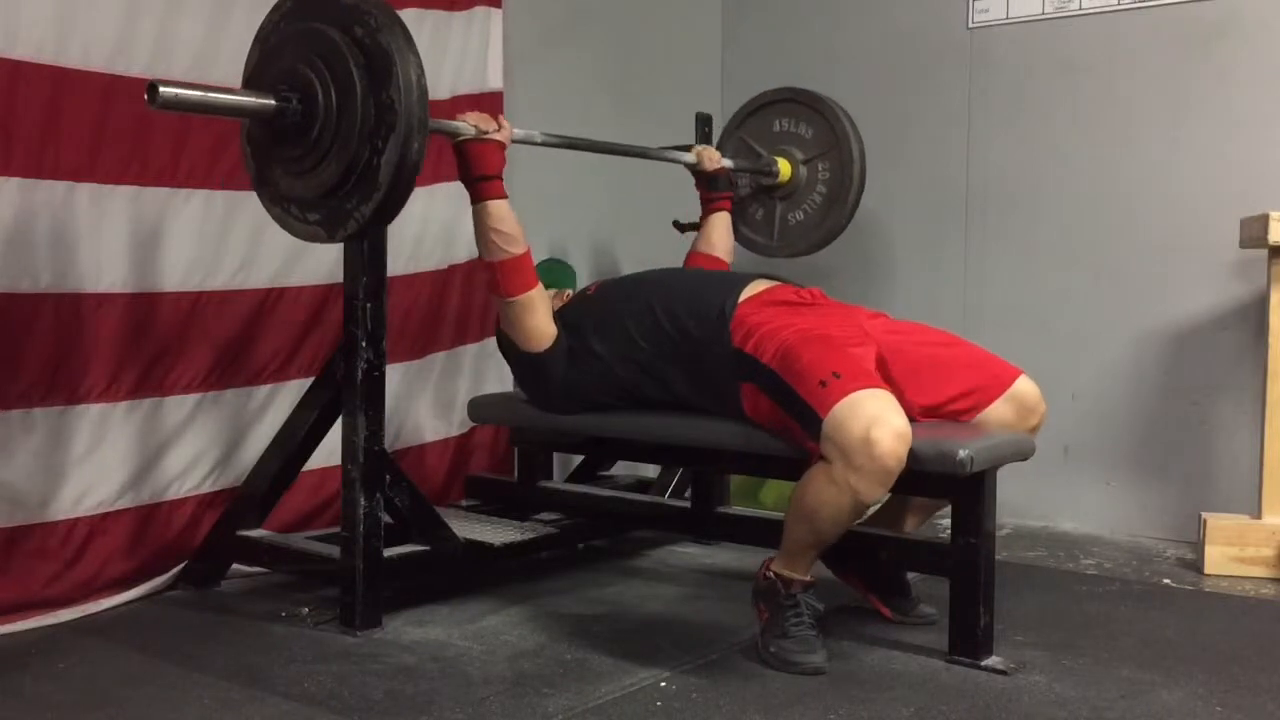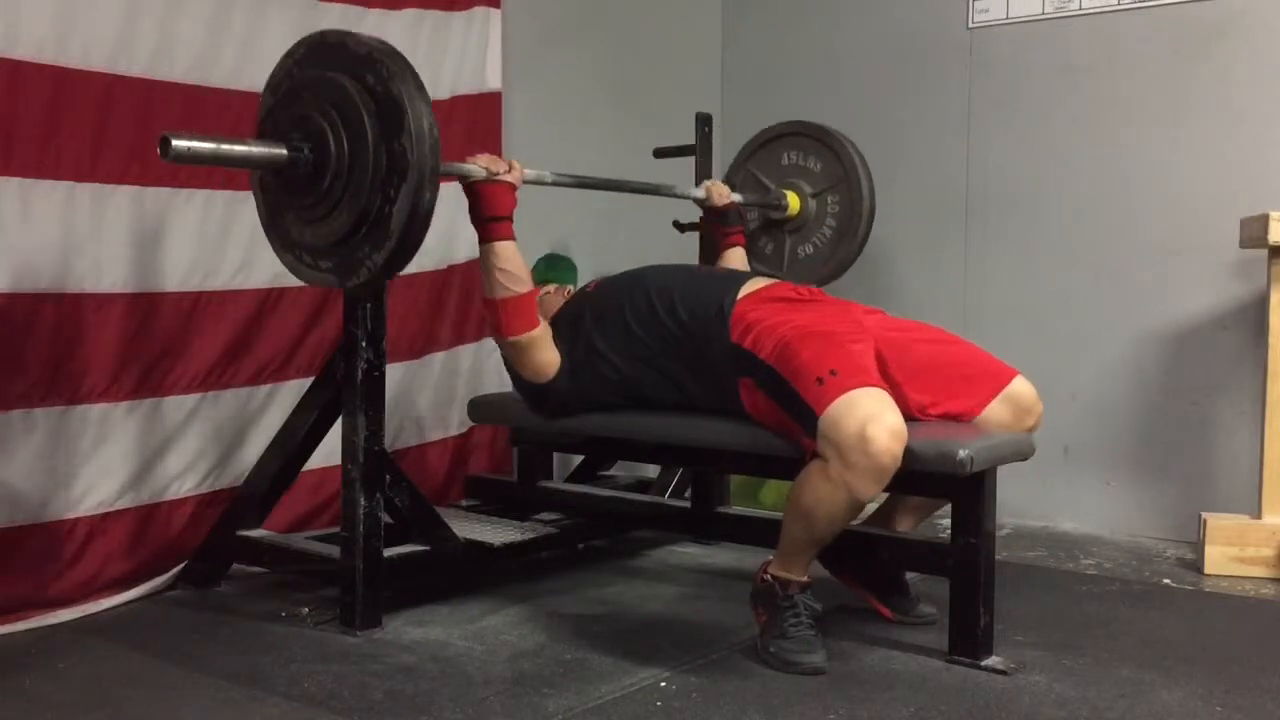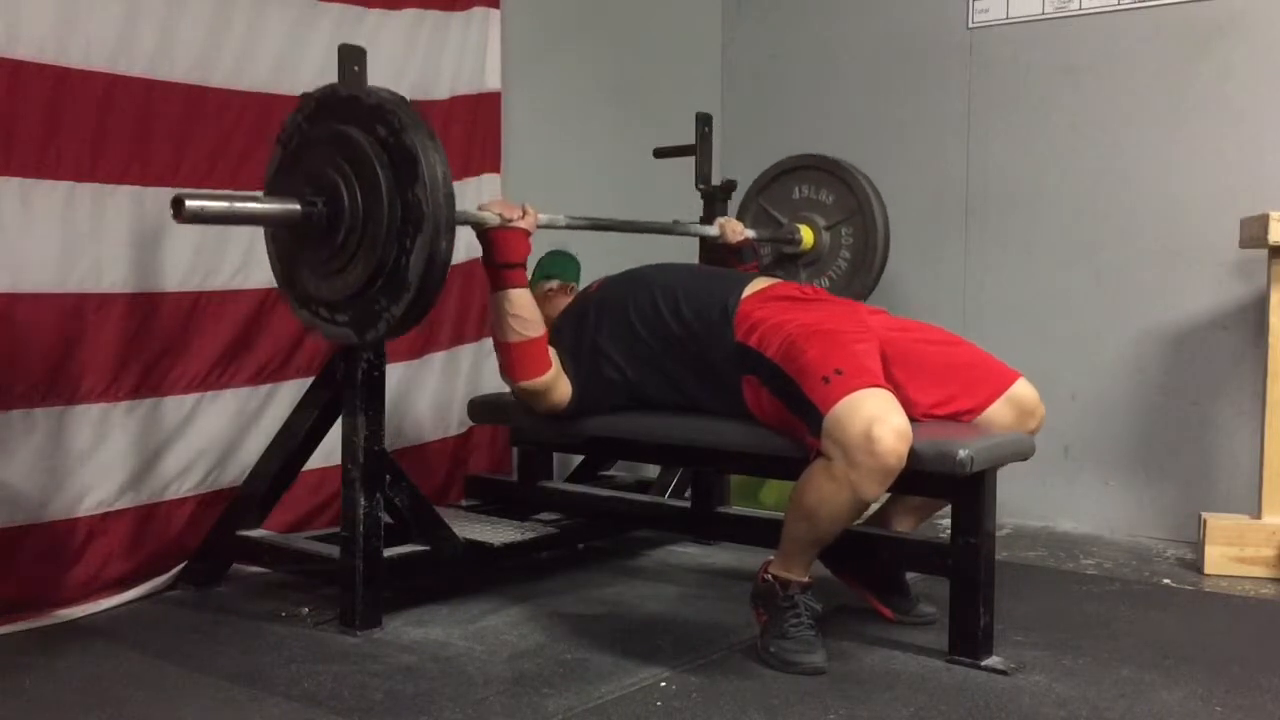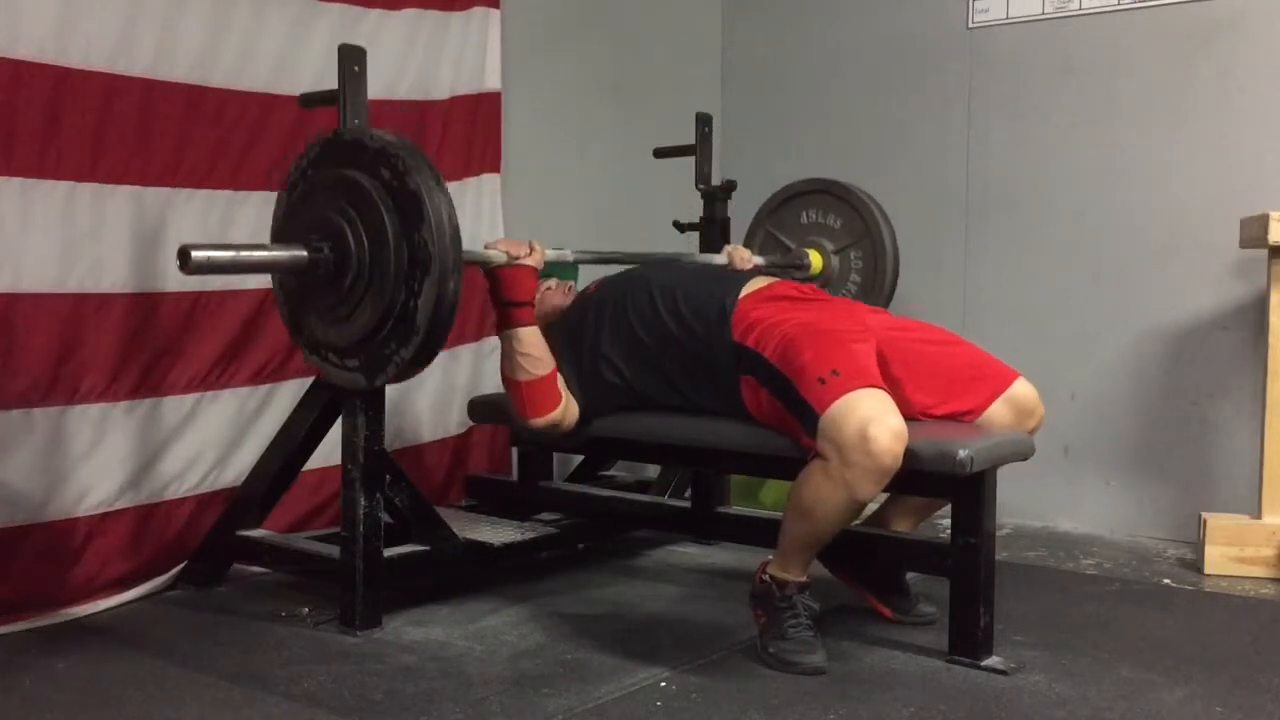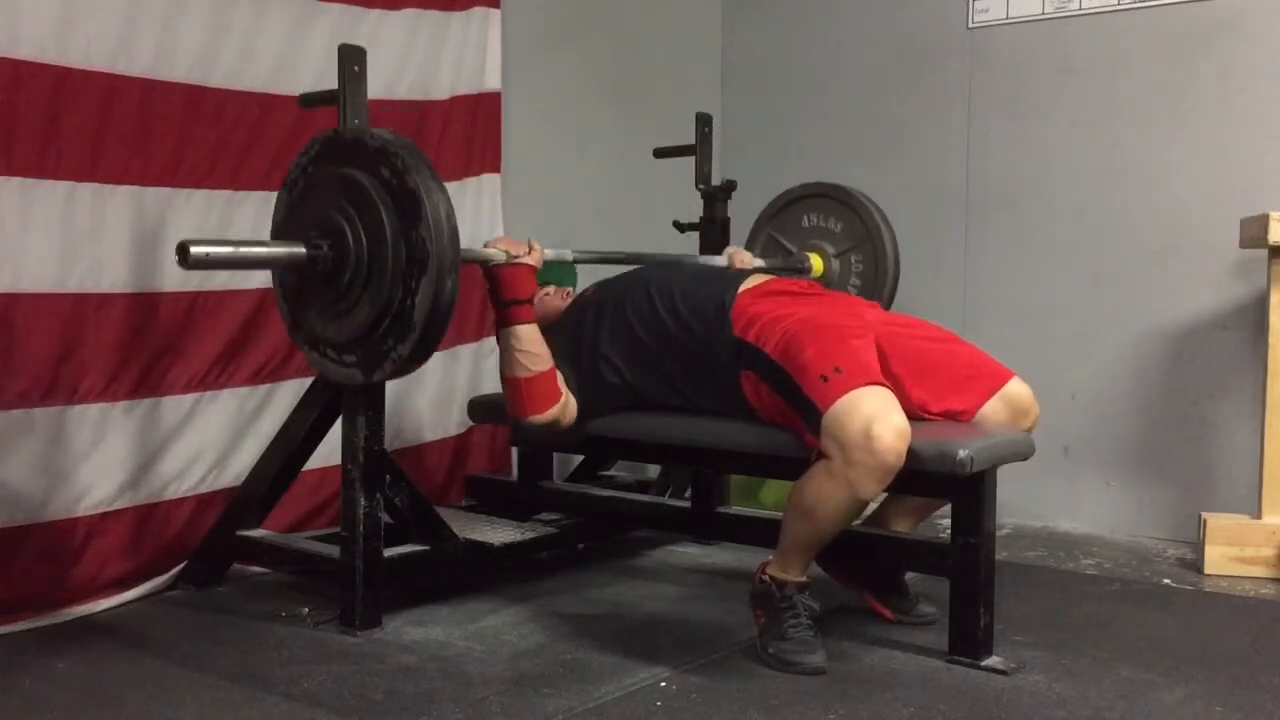
dt=0.3s
person 1, frame 1
left shoulder: (625, 319)
right shoulder: (559, 366)
left elbow: (711, 271)
right elbow: (511, 280)
left wrist: (716, 189)
right wrist: (483, 174)
left knee: (1019, 409)
right knee: (878, 443)
left ankle: (871, 553)
right ankle: (785, 584)
person 1, frame 2
left shoulder: (608, 321)
right shoulder: (558, 369)
left elbow: (724, 293)
right elbow: (515, 328)
left wrist: (727, 222)
right wrist: (493, 214)
left knee: (1016, 409)
right knee: (873, 439)
left ankle: (871, 552)
right ankle: (783, 586)
person 1, frame 3
left shoulder: (616, 313)
right shoulder: (564, 350)
right elbow: (530, 378)
left wrist: (740, 254)
right wrist: (506, 257)
left knee: (1018, 411)
right knee: (877, 441)
left ankle: (870, 552)
right ankle: (784, 586)
person 1, frame 4
left shoulder: (607, 314)
right shoulder: (557, 352)
right elbow: (542, 412)
left wrist: (745, 273)
right wrist: (513, 294)
left knee: (1017, 410)
right knee: (872, 442)
left ankle: (871, 551)
right ankle: (782, 586)
person 1, frame 5
left shoulder: (605, 316)
right shoulder: (561, 350)
right elbow: (540, 409)
left wrist: (744, 272)
right wrist: (512, 294)
left knee: (1012, 410)
right knee: (876, 441)
left ankle: (871, 550)
right ankle: (781, 586)
